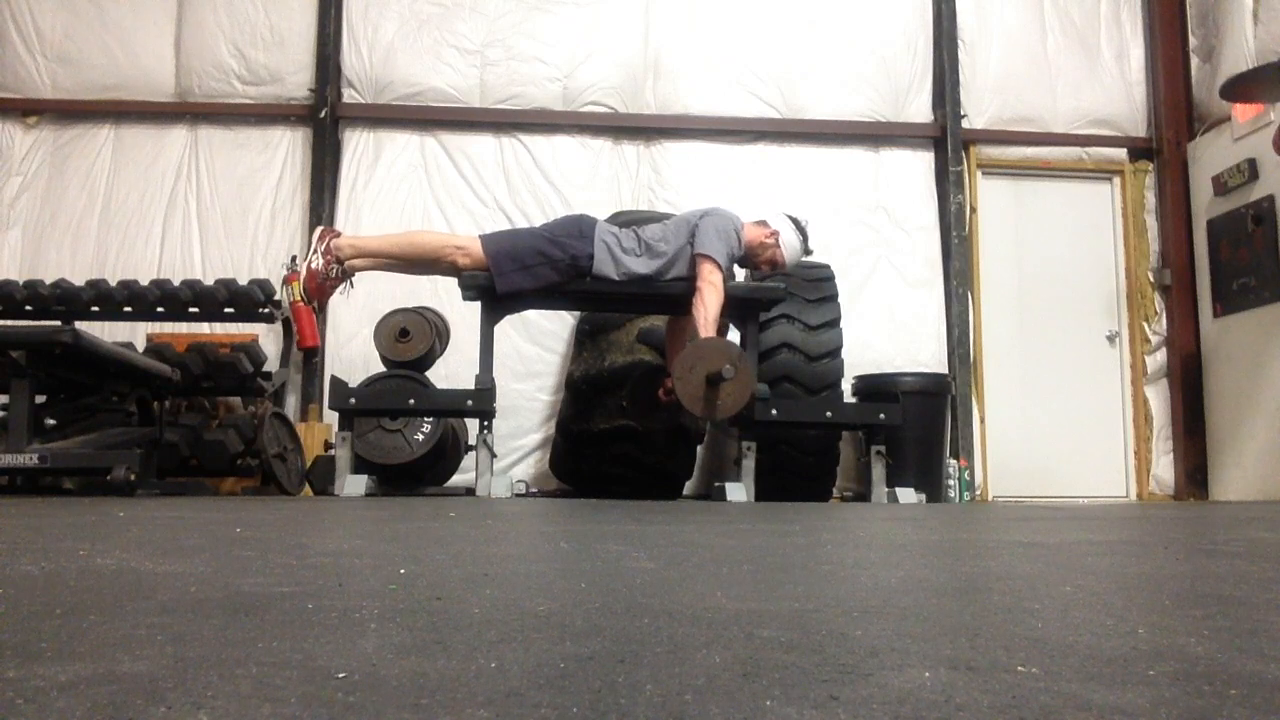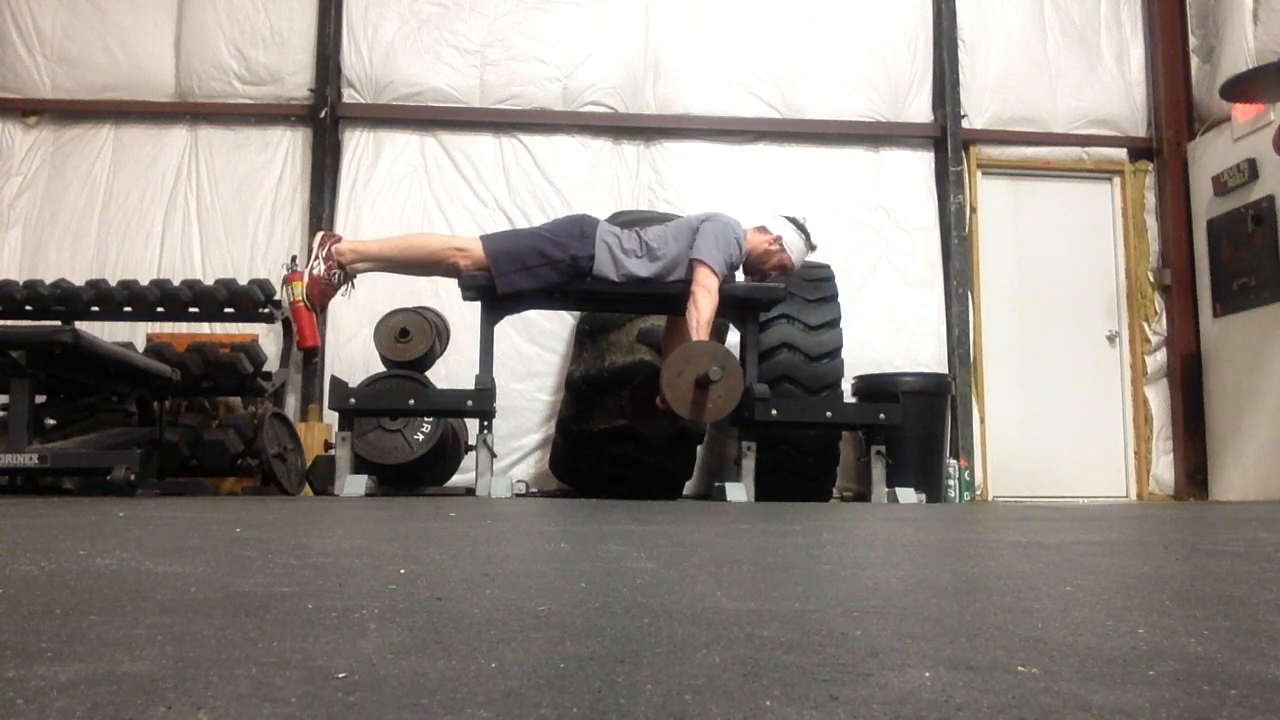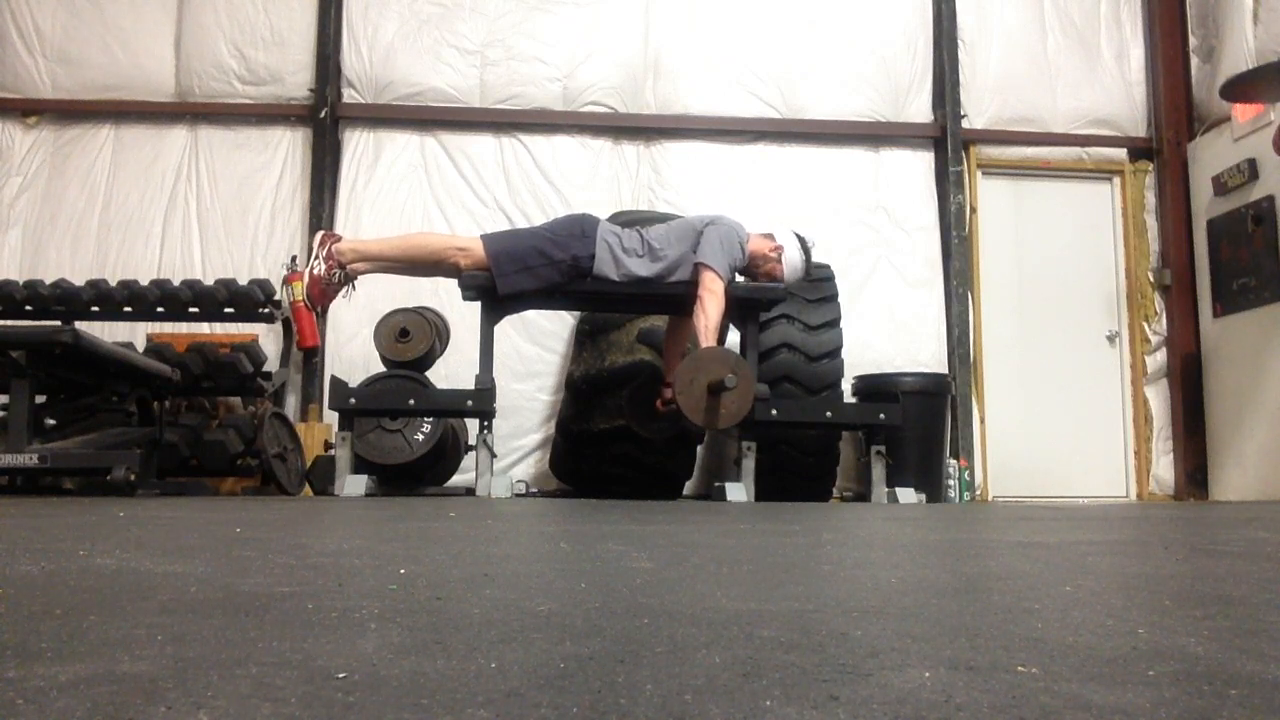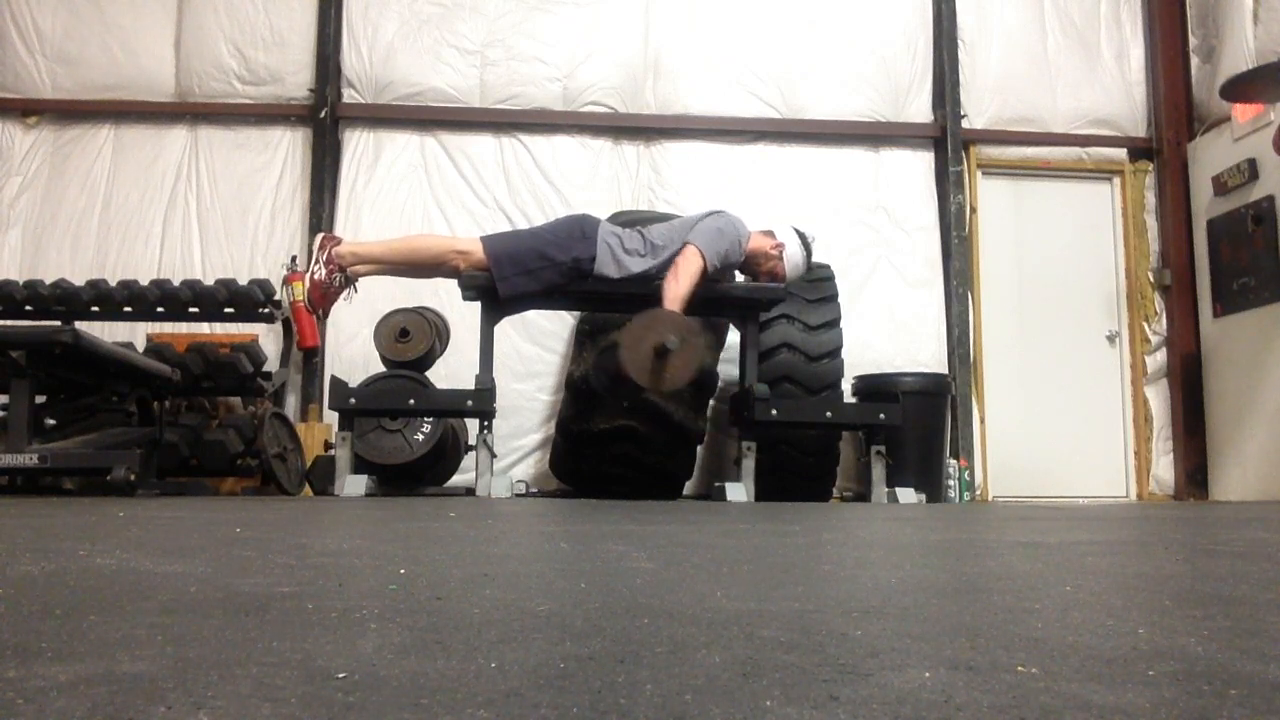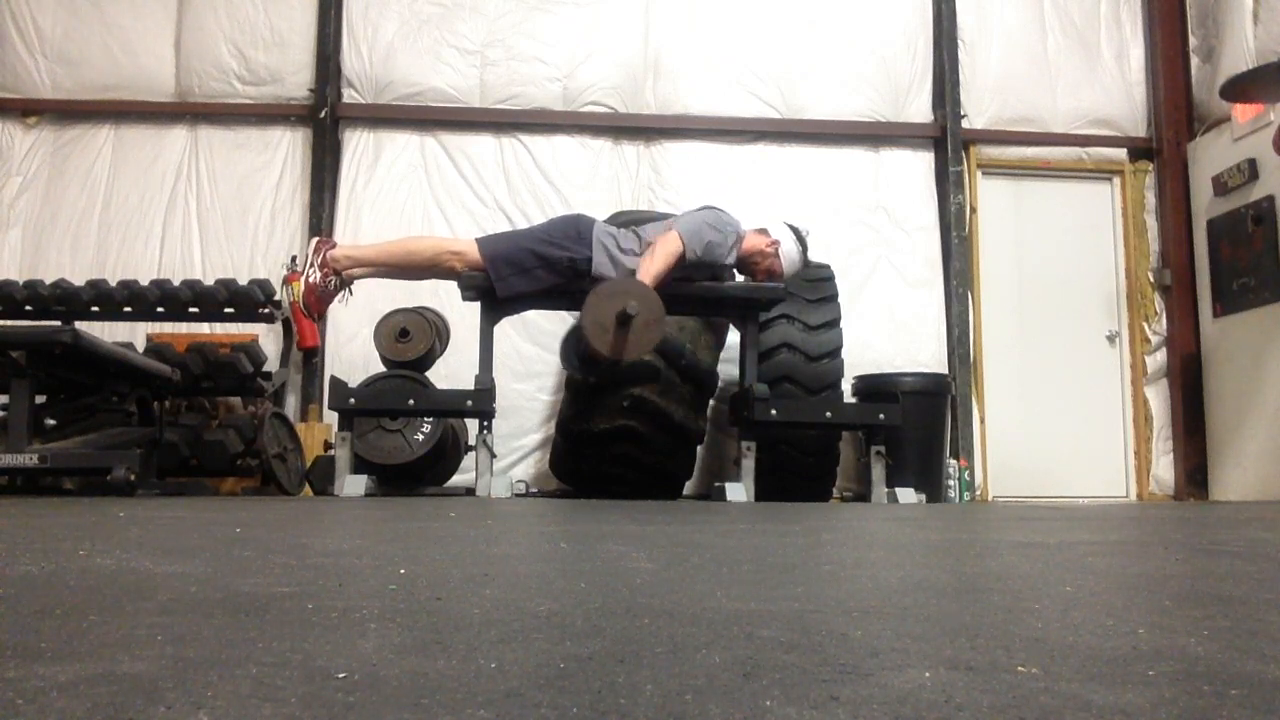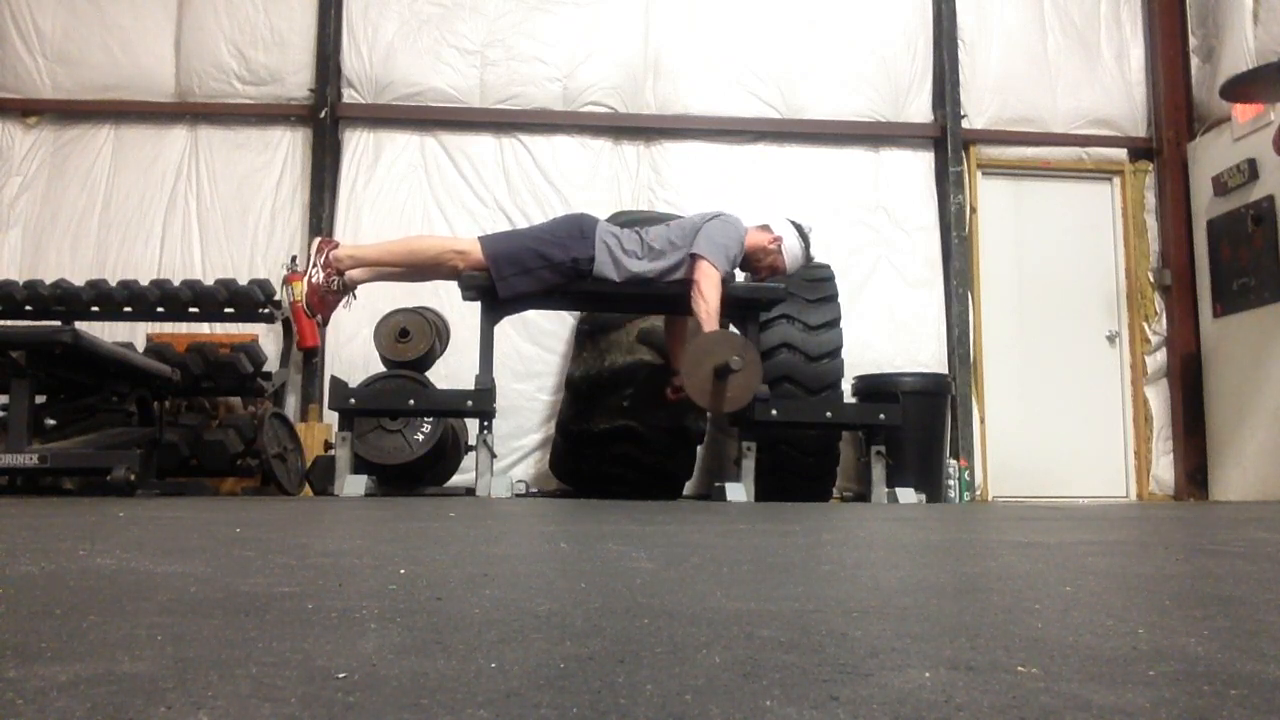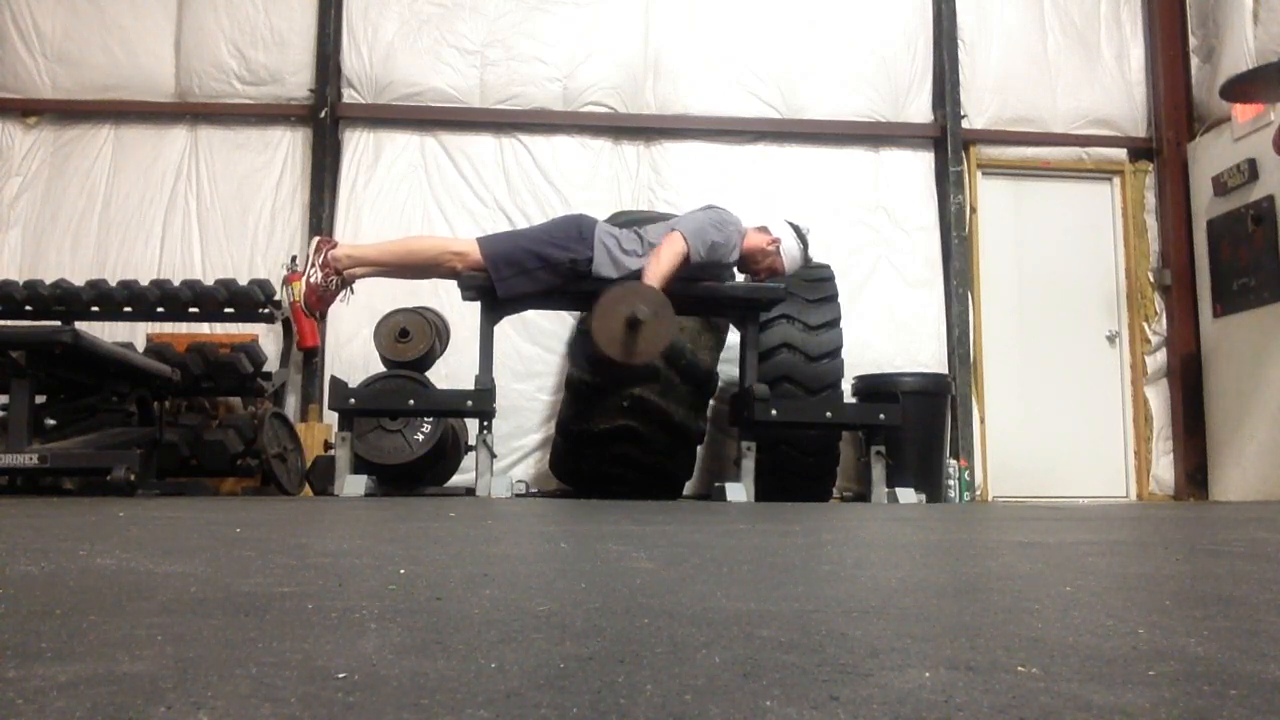
dt=0.7s
person 1, frame 1
left shoulder: (721, 259)
right shoulder: (723, 225)
left elbow: (682, 311)
right elbow: (707, 289)
left wrist: (673, 376)
left hip: (586, 264)
right hip: (582, 248)
left knee: (463, 259)
right knee: (464, 254)
left ankle: (349, 263)
right ankle: (341, 247)
person 1, frame 2
left shoulder: (725, 260)
right shoulder: (725, 230)
left elbow: (679, 315)
right elbow: (701, 292)
left hip: (585, 262)
right hip: (582, 248)
left knee: (463, 262)
right knee: (464, 256)
left ankle: (347, 264)
right ankle: (342, 251)
person 1, frame 3
left shoulder: (719, 256)
right shoulder: (728, 233)
left elbow: (682, 315)
right elbow: (708, 298)
left wrist: (670, 382)
left hip: (587, 258)
right hip: (583, 246)
left knee: (464, 261)
right knee: (464, 253)
left ankle: (349, 266)
right ankle: (342, 251)
person 1, frame 4
left shoulder: (726, 261)
right shoulder: (729, 229)
left elbow: (675, 278)
right elbow: (684, 266)
left hip: (587, 263)
right hip: (584, 248)
left knee: (460, 262)
right knee: (464, 256)
left ankle: (349, 271)
right ankle: (343, 253)
person 1, frame 5
left shoulder: (722, 260)
right shoulder: (722, 226)
left elbow: (674, 272)
right elbow: (663, 247)
left hip: (585, 266)
right hip: (580, 249)
left knee: (457, 263)
right knee: (459, 255)
left ankle: (344, 272)
right ankle: (338, 256)
person 1, frame 6
left shoulder: (720, 257)
right shoulder: (729, 229)
left elbow: (677, 306)
right elbow: (702, 283)
left wrist: (680, 371)
left hip: (585, 260)
right hip: (584, 247)
left knee: (460, 265)
right knee: (464, 255)
left ankle: (346, 279)
right ankle: (340, 257)
person 1, frame 7
left shoulder: (723, 263)
right shoulder: (725, 226)
left elbow: (676, 280)
right elbow: (669, 246)
left hip: (586, 272)
right hip: (581, 248)
left knee: (459, 260)
right knee: (461, 256)
left ankle: (341, 274)
right ankle: (338, 257)
